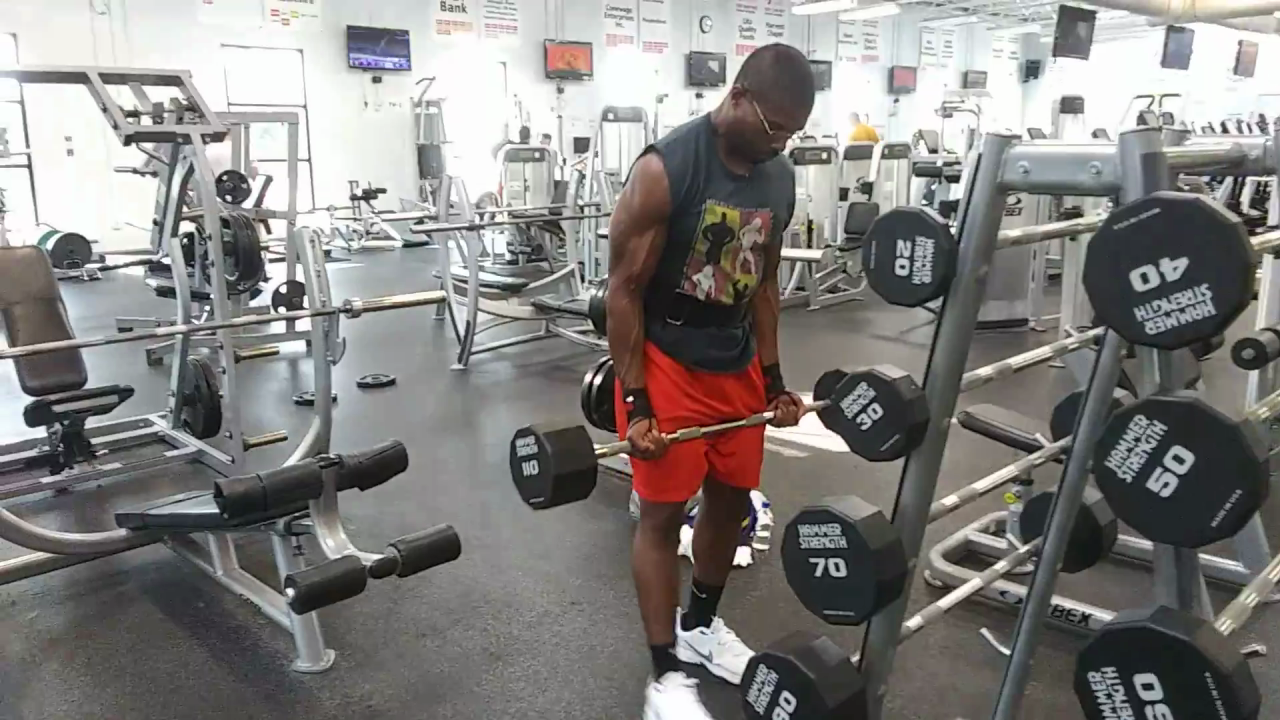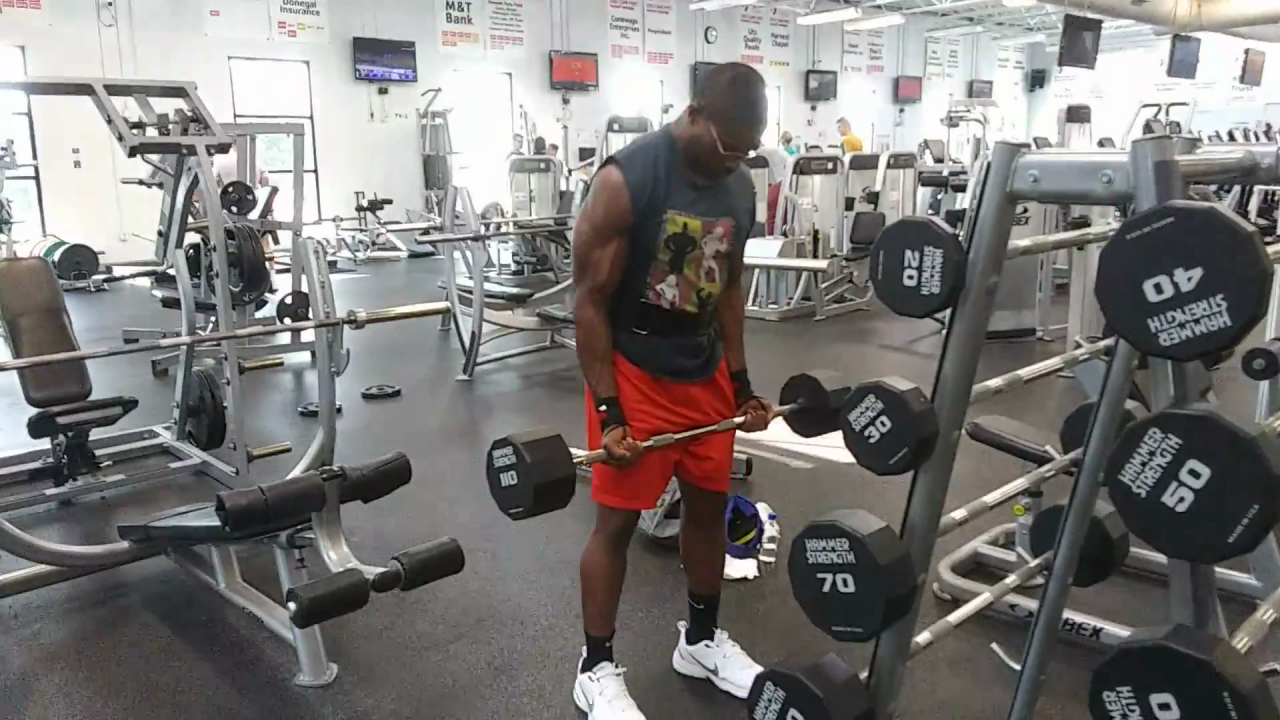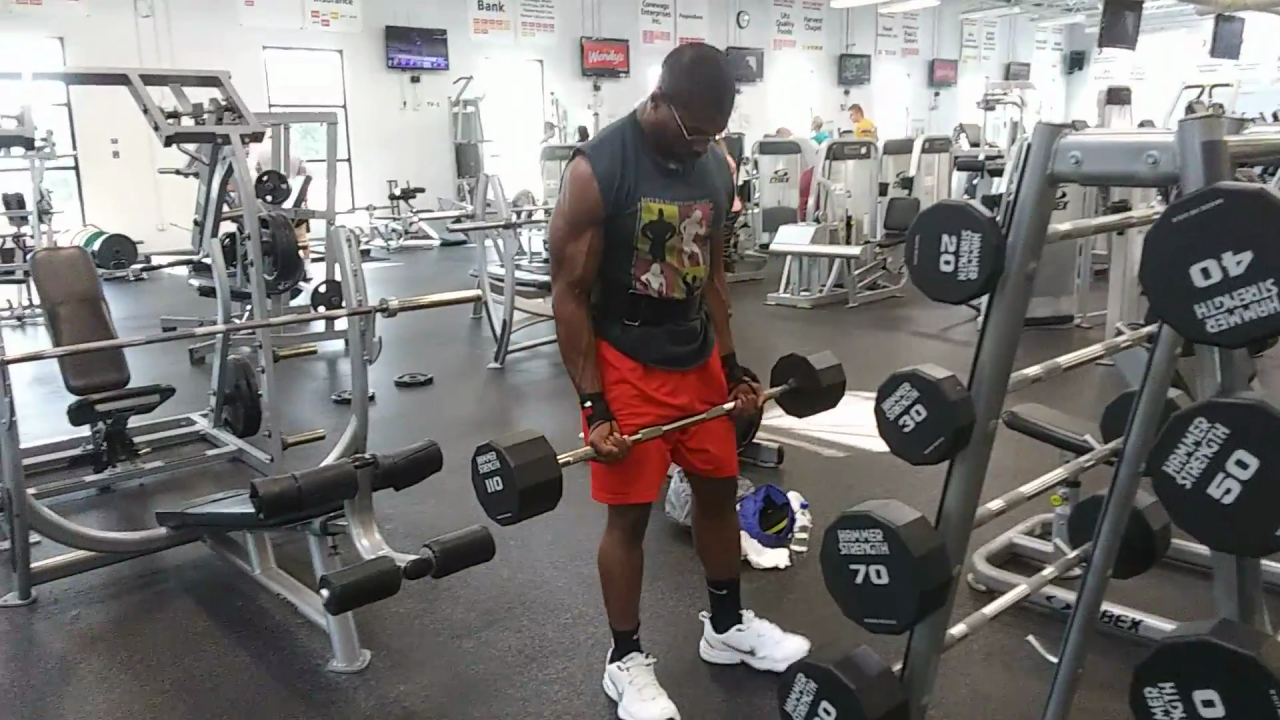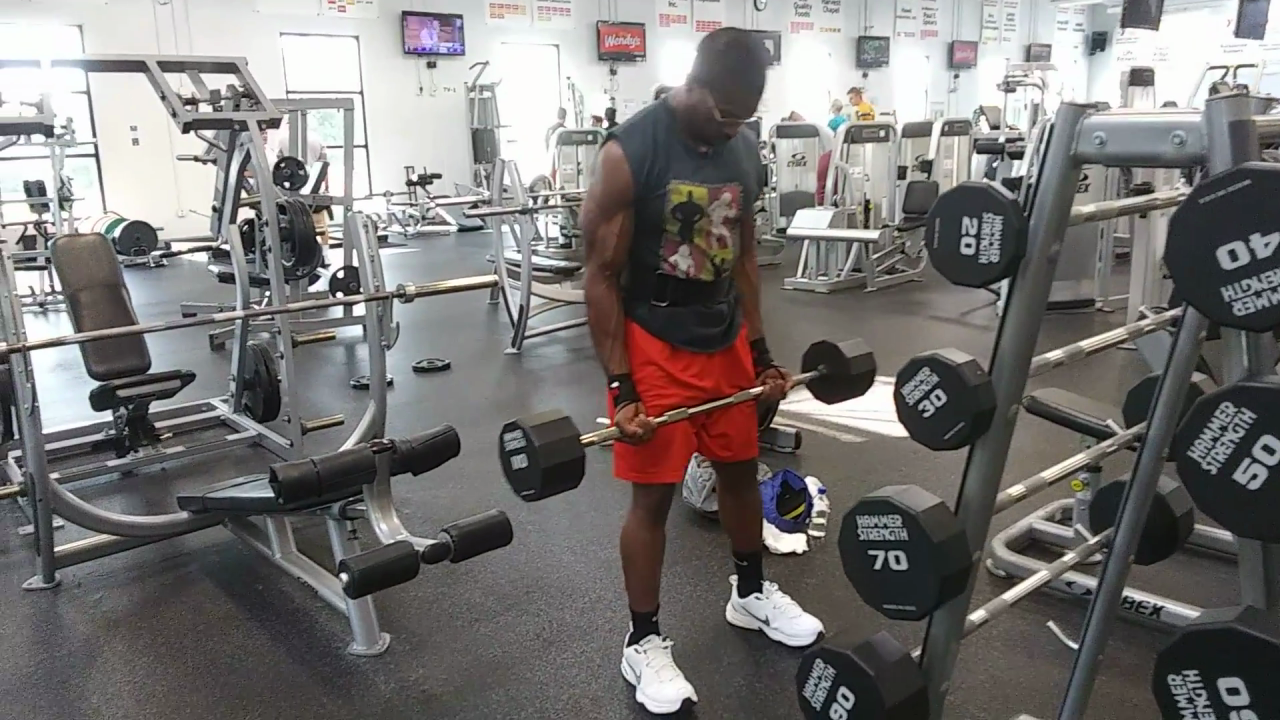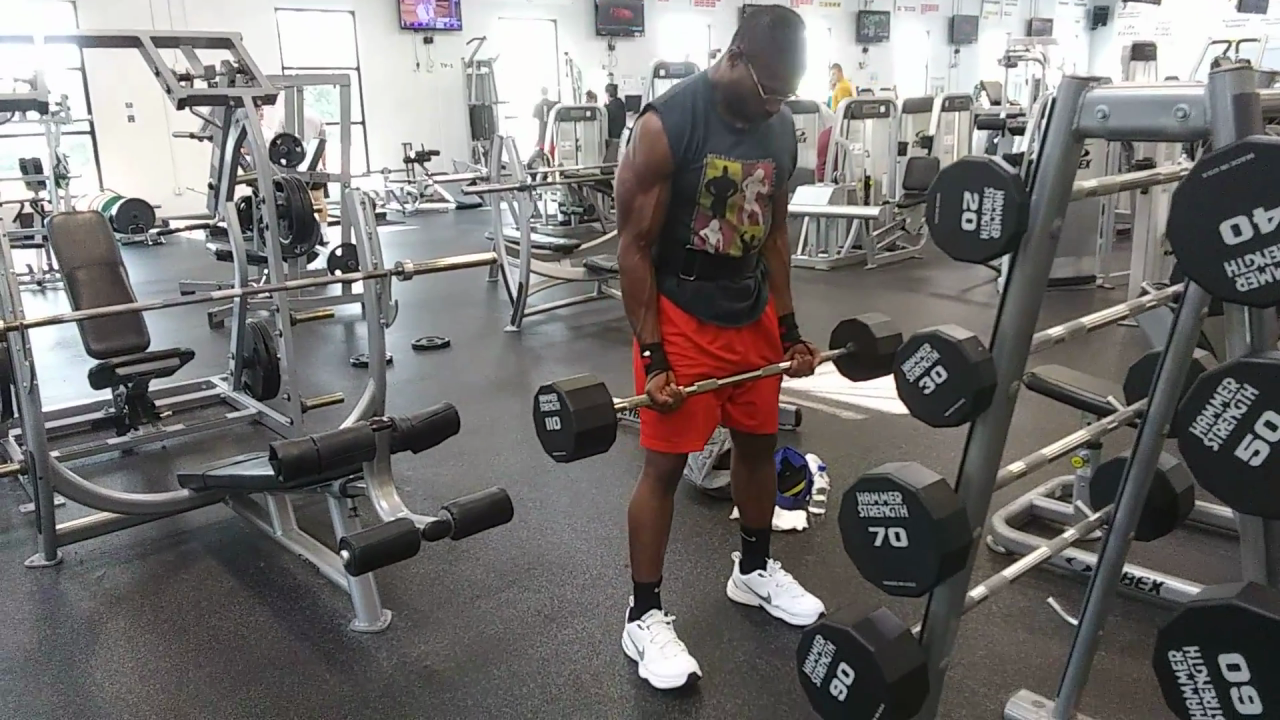
dt=0.4s
person 1, frame 1
left shoulder: (779, 177)
right shoulder: (663, 169)
right elbow: (624, 289)
left wrist: (773, 378)
right wrist: (635, 403)
left hip: (737, 366)
right hip: (668, 364)
left knee: (731, 501)
right knee: (662, 514)
left ankle: (699, 623)
person 1, frame 2
left shoulder: (740, 188)
right shoulder: (625, 179)
right elbow: (590, 300)
left wrist: (741, 383)
right wrist: (609, 411)
left hip: (704, 375)
right hip: (634, 373)
left knee: (710, 506)
right knee: (617, 520)
left ankle: (701, 640)
person 1, frame 3
left shoulder: (715, 168)
right shoulder: (596, 169)
right elbow: (569, 295)
left wrist: (731, 366)
right wrist: (594, 407)
left hip: (698, 361)
right hip: (627, 367)
left knee: (719, 491)
right knee: (628, 514)
left ankle: (727, 626)
right ankle: (625, 660)
person 1, frame 4
left shoulder: (744, 152)
right shoulder: (629, 153)
right elbow: (601, 276)
left wrist: (760, 351)
right wrist: (620, 388)
left hip: (726, 340)
right hip: (654, 346)
left knee: (741, 471)
right knee: (653, 494)
left ankle: (750, 592)
right ankle: (643, 643)
person 1, frame 5
left shoulder: (780, 130)
right shoulder: (666, 124)
right elbow: (634, 246)
left wrist: (789, 327)
right wrist: (653, 356)
left hip: (752, 315)
right hip: (680, 317)
left knee: (759, 443)
right knee: (665, 464)
left ankle: (753, 568)
right ankle: (644, 616)
